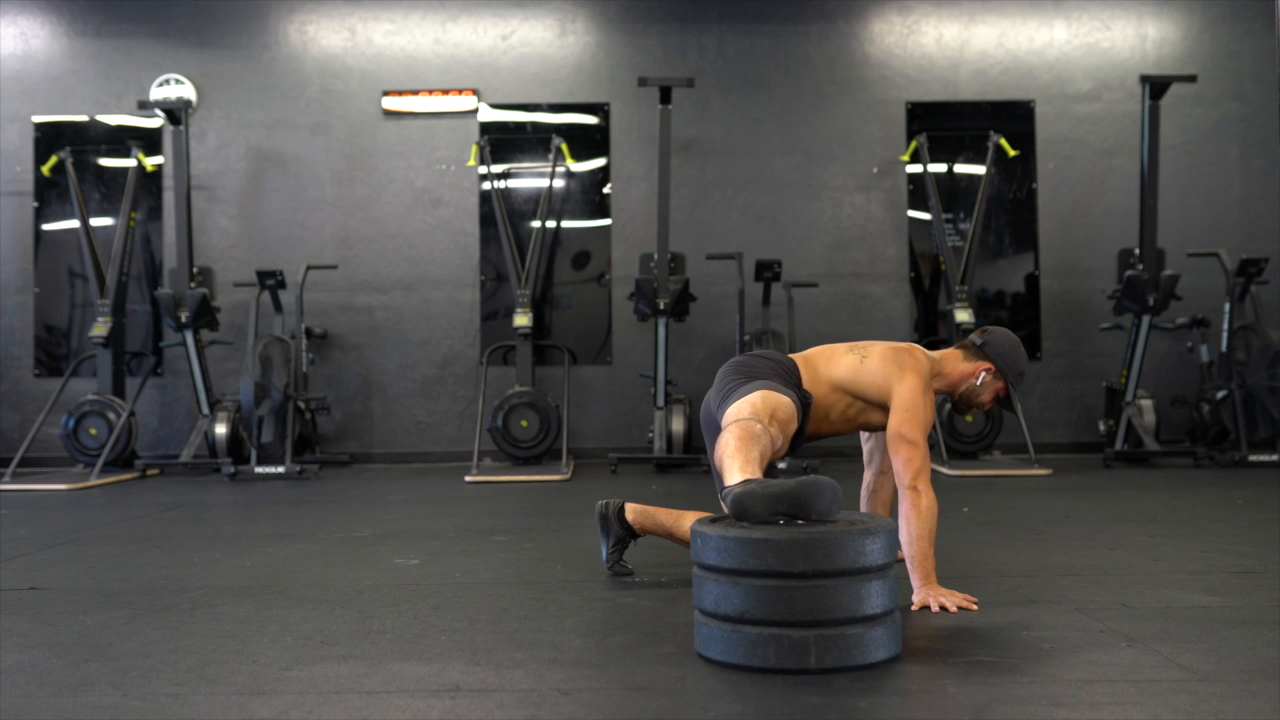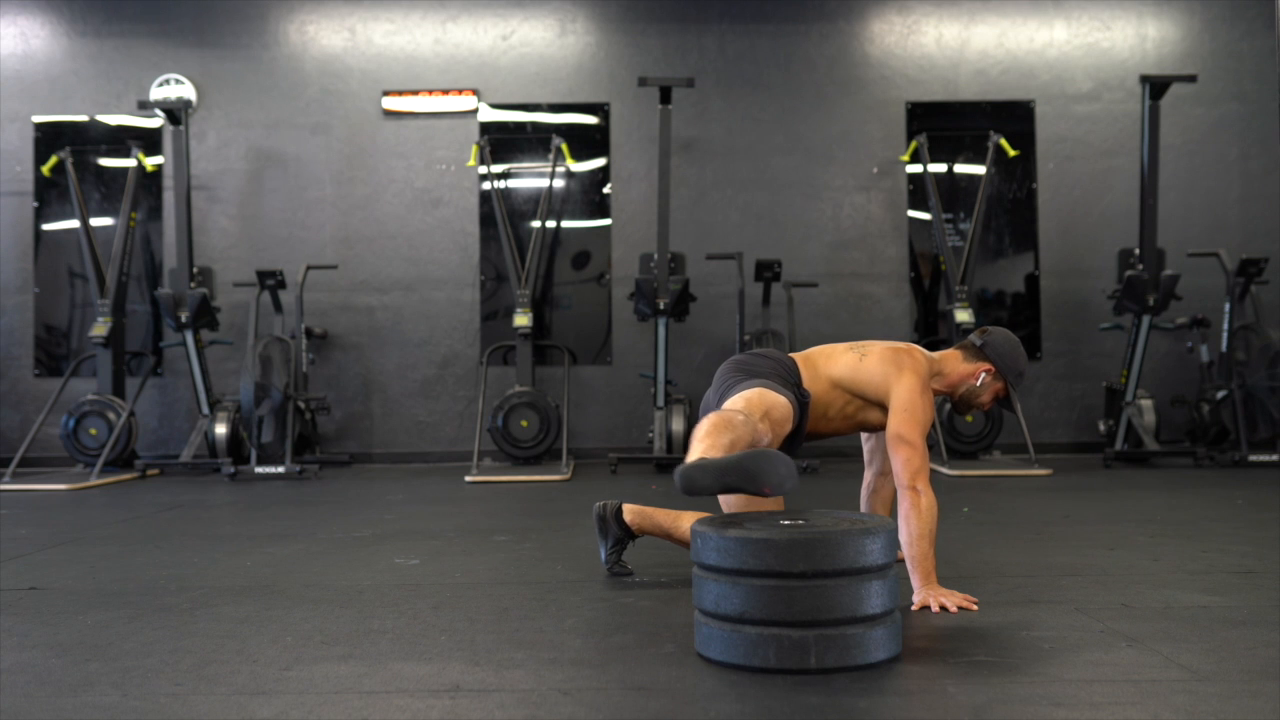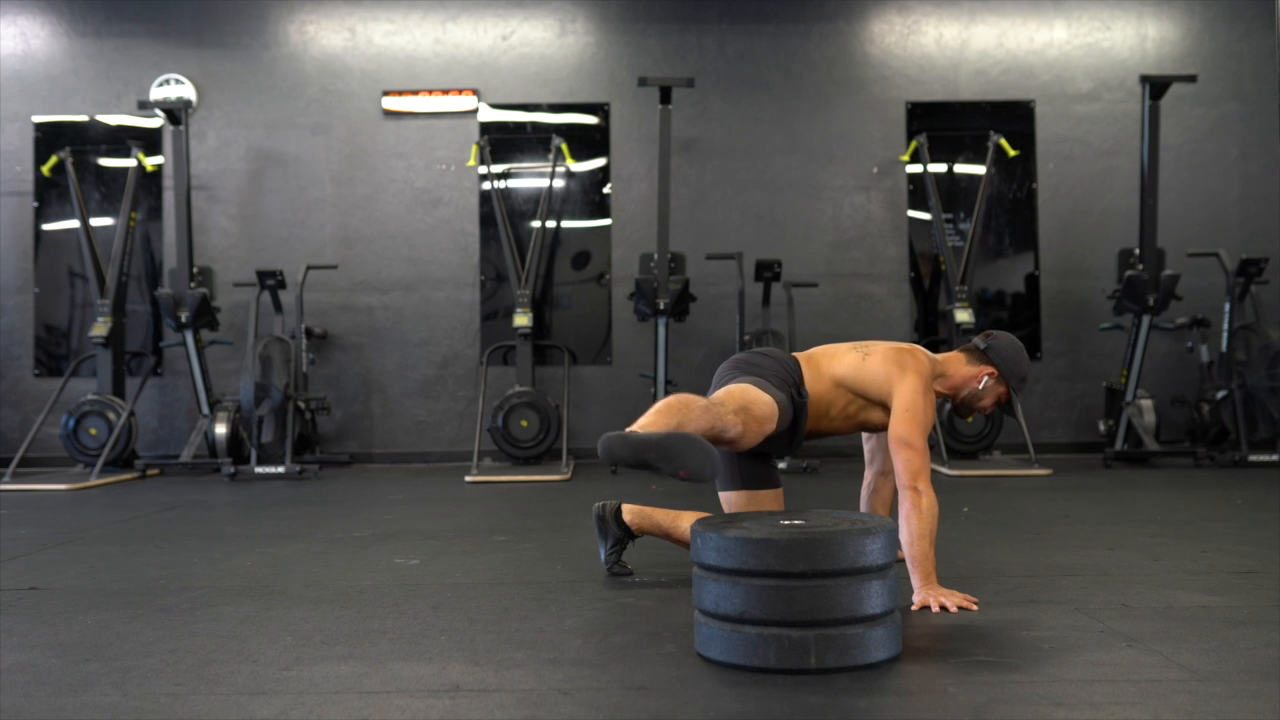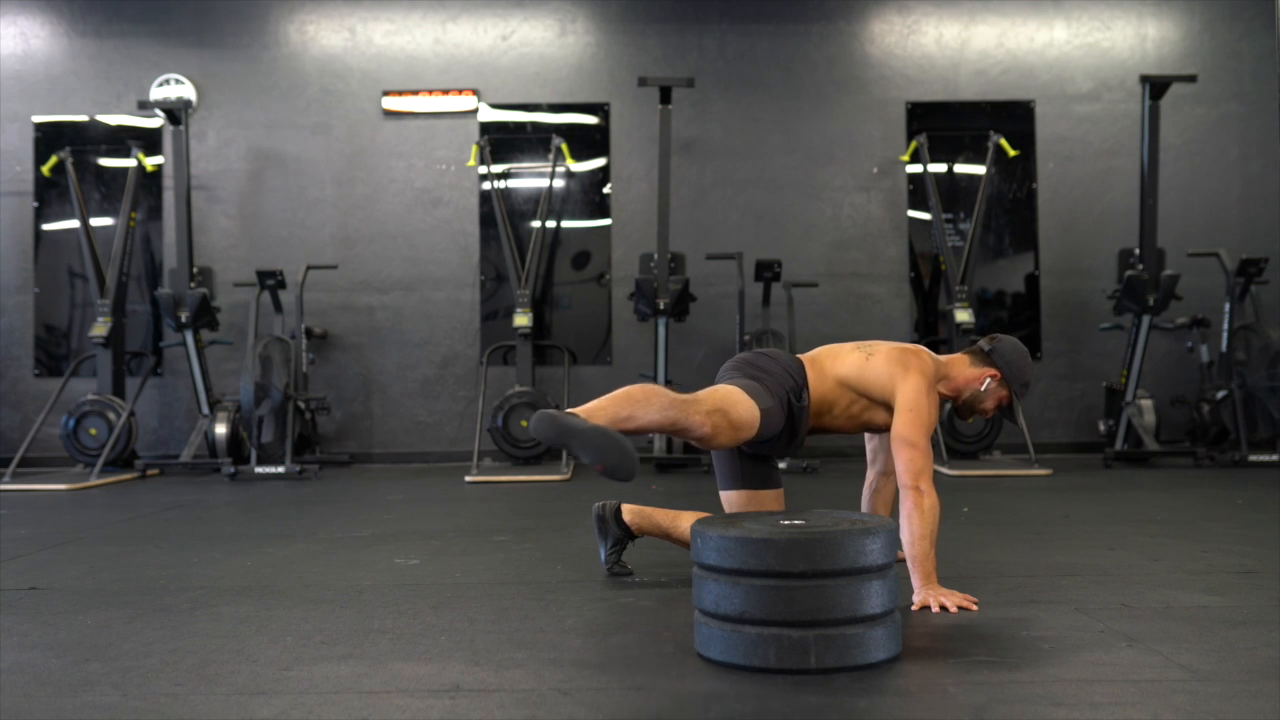
dt=0.5s
person 1, frame 1
left shoulder: (903, 370)
right shoulder: (916, 382)
left elbow: (881, 470)
right elbow: (915, 487)
right wrist: (926, 585)
left hip: (735, 407)
right hip: (753, 382)
right knee: (764, 428)
left ankle: (626, 517)
right ankle: (745, 487)
person 1, frame 2
left shoulder: (904, 373)
right shoulder: (914, 383)
left elbow: (881, 471)
right elbow: (914, 488)
right wrist: (926, 585)
left hip: (743, 397)
right hip: (754, 380)
right knee: (759, 425)
left ankle: (624, 518)
right ankle: (705, 466)
person 1, frame 3
left shoulder: (908, 374)
right shoulder: (918, 383)
left elbow: (881, 470)
right elbow: (915, 489)
right wrist: (926, 585)
left hip: (756, 410)
right hip: (762, 381)
right knee: (733, 420)
left ankle: (626, 517)
right ankle: (640, 435)
person 1, frame 4
left shoulder: (911, 376)
right shoulder: (922, 384)
left elbow: (884, 472)
right elbow: (916, 489)
right wrist: (926, 585)
left hip: (764, 423)
right hip: (765, 384)
right knee: (703, 419)
left ankle: (624, 518)
right ankle: (578, 421)
